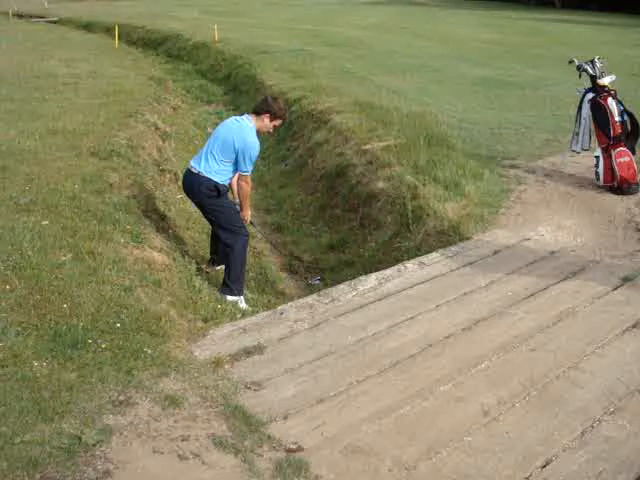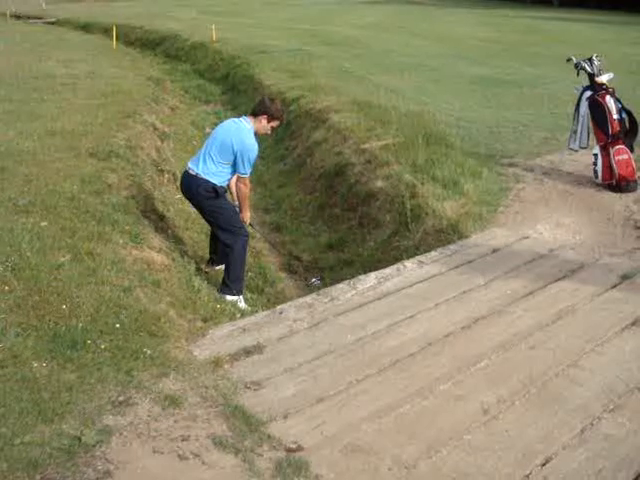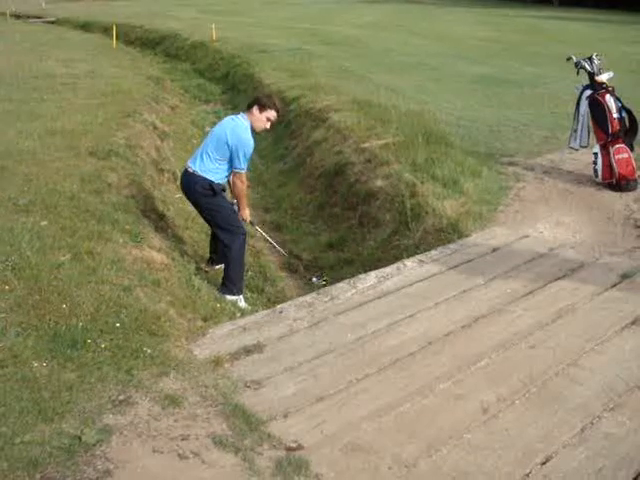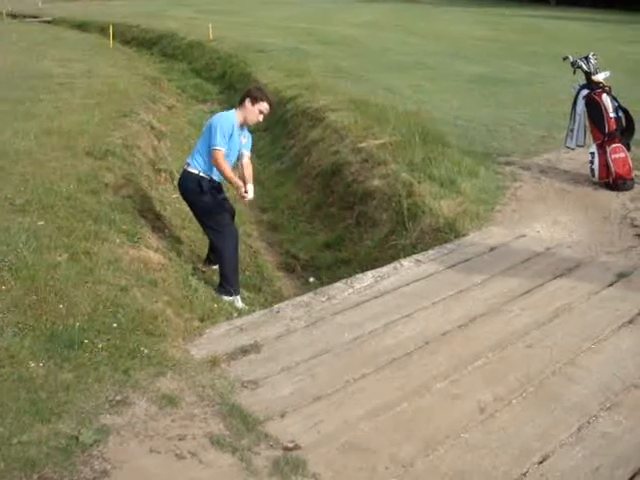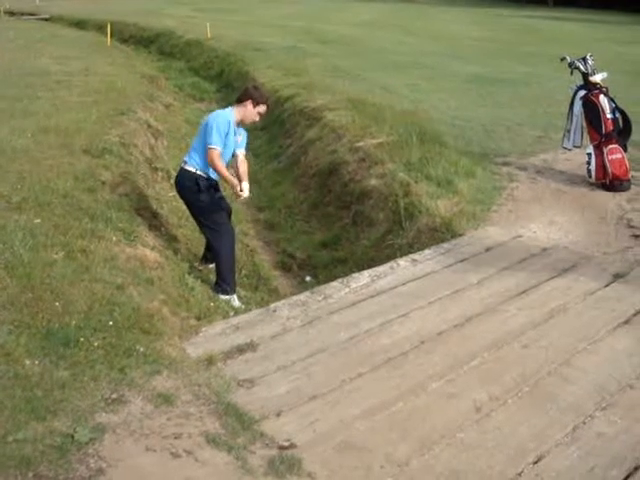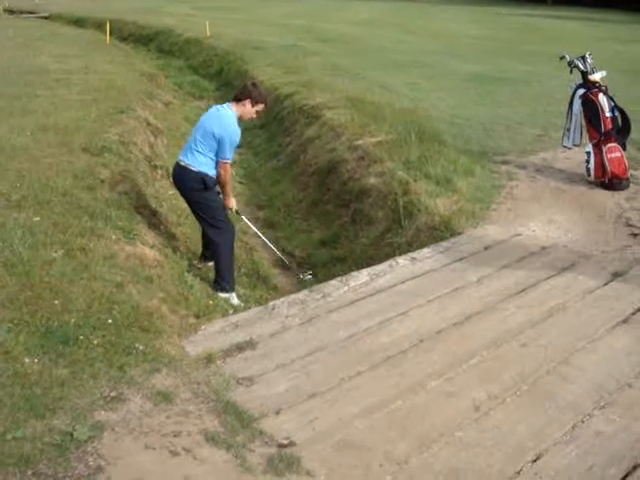
dt=0.3s
person 1, frame 1
left shoulder: (234, 121)
right shoulder: (250, 141)
right elbow: (244, 181)
left wrist: (238, 205)
right wrist: (245, 209)
left hip: (192, 177)
right hip: (206, 187)
left knee: (225, 217)
right knee: (239, 234)
left ankle: (218, 259)
right ankle: (233, 291)
person 1, frame 2
left shoulder: (231, 123)
right shoulder: (248, 144)
right elbow: (243, 183)
left wrist: (236, 204)
right wrist: (244, 211)
left hip: (190, 179)
right hip: (204, 188)
left knee: (224, 217)
right knee: (239, 235)
left ankle: (217, 260)
right ankle: (232, 291)
person 1, frame 3
left shoulder: (232, 121)
right shoulder: (243, 137)
right elbow: (238, 178)
left wrist: (239, 203)
right wrist: (242, 208)
left hip: (193, 179)
right hip: (203, 186)
left knee: (225, 217)
right knee: (236, 233)
left ankle: (216, 259)
right ankle: (232, 291)
person 1, frame 4
left shoulder: (245, 133)
right shoulder: (223, 121)
left elbow: (245, 161)
right elbow: (217, 159)
left wrist: (249, 185)
right wrist: (238, 185)
left hip: (209, 182)
right hip: (196, 183)
left knee: (226, 215)
right knee: (228, 232)
left ankle: (213, 260)
right ankle: (229, 291)
person 1, frame 5
left shoulder: (240, 130)
right shoulder: (221, 120)
left elbow: (240, 160)
right elbow: (213, 159)
left wrist: (244, 184)
right wrist: (234, 185)
left hip: (203, 180)
right hip: (193, 181)
left knee: (223, 214)
right knee: (224, 231)
left ankle: (209, 258)
right ankle: (225, 289)
person 1, frame 6
left shoulder: (218, 111)
right shoulder: (231, 128)
right elbow: (224, 169)
left wrist: (223, 194)
right wrist: (228, 196)
left hip: (184, 171)
right hip: (195, 179)
left knee: (213, 214)
right knee: (224, 229)
left ankle: (208, 255)
right ankle: (224, 287)
